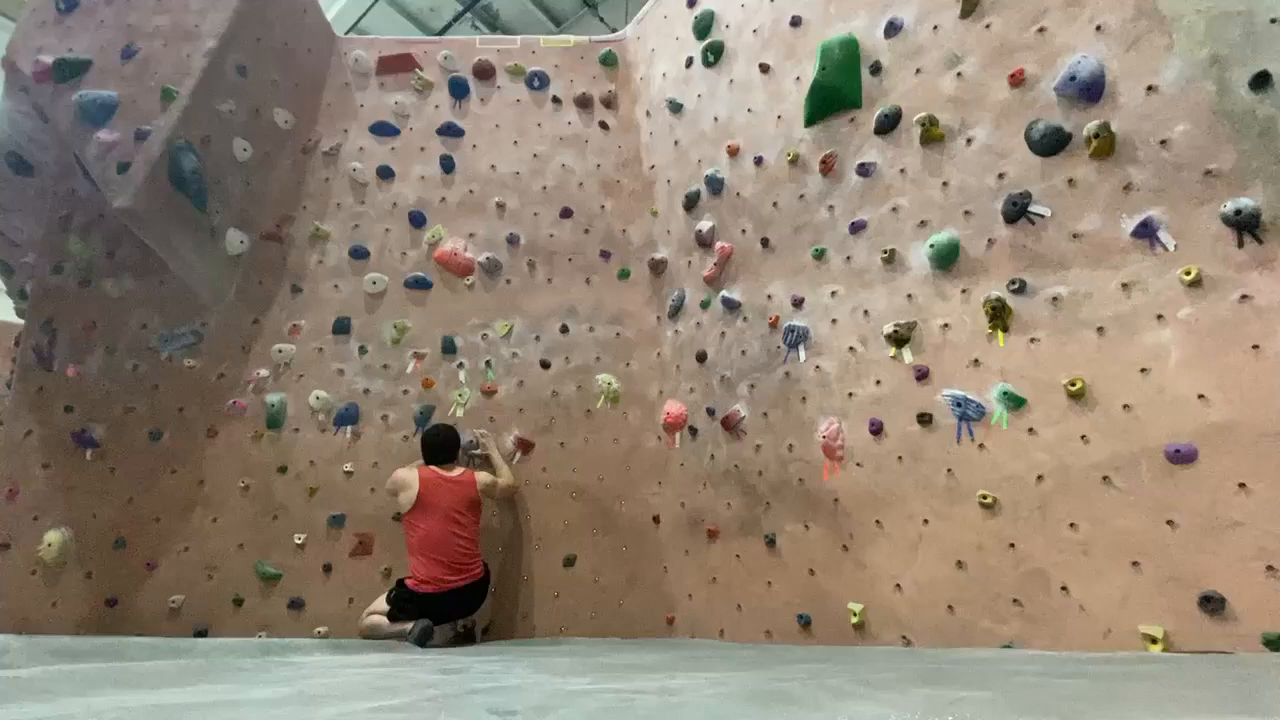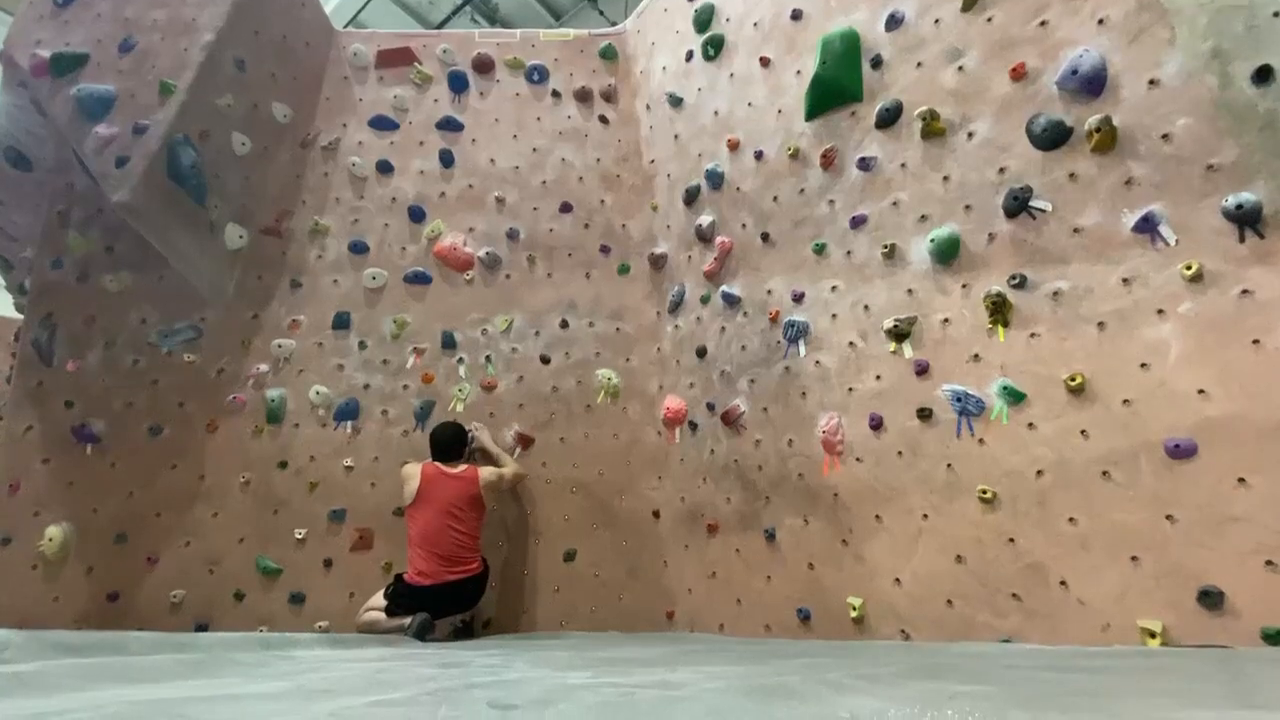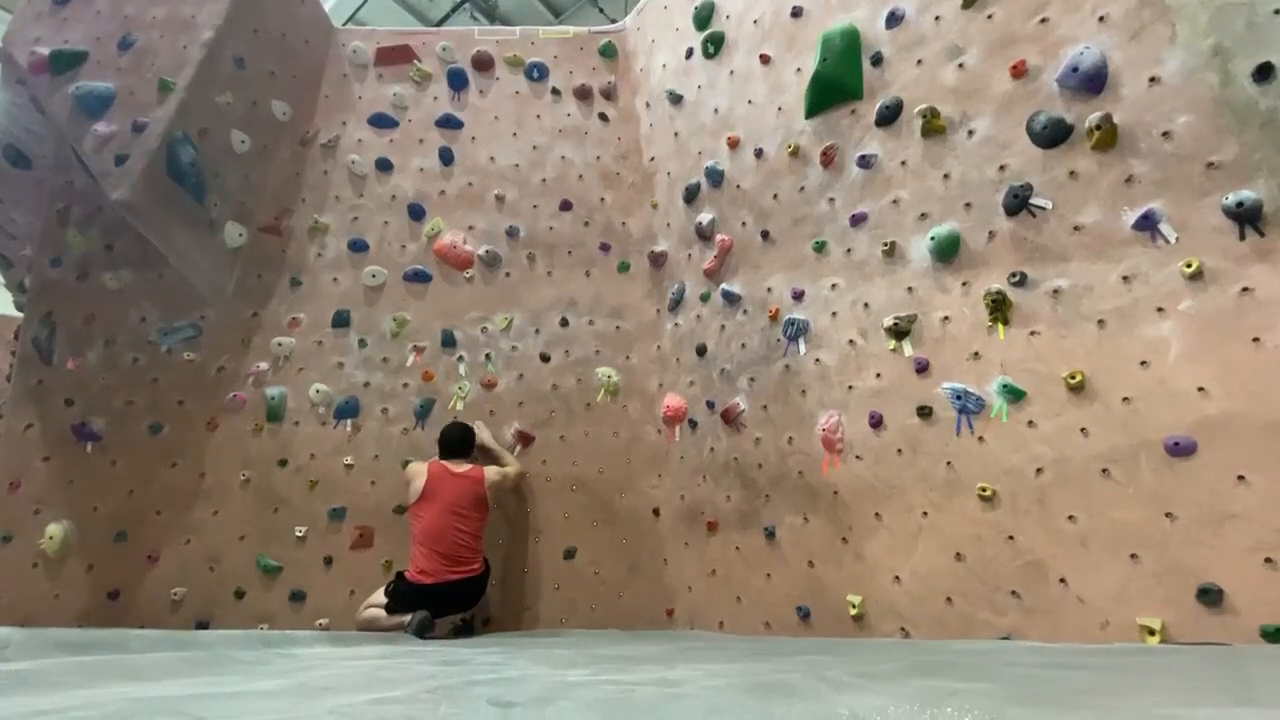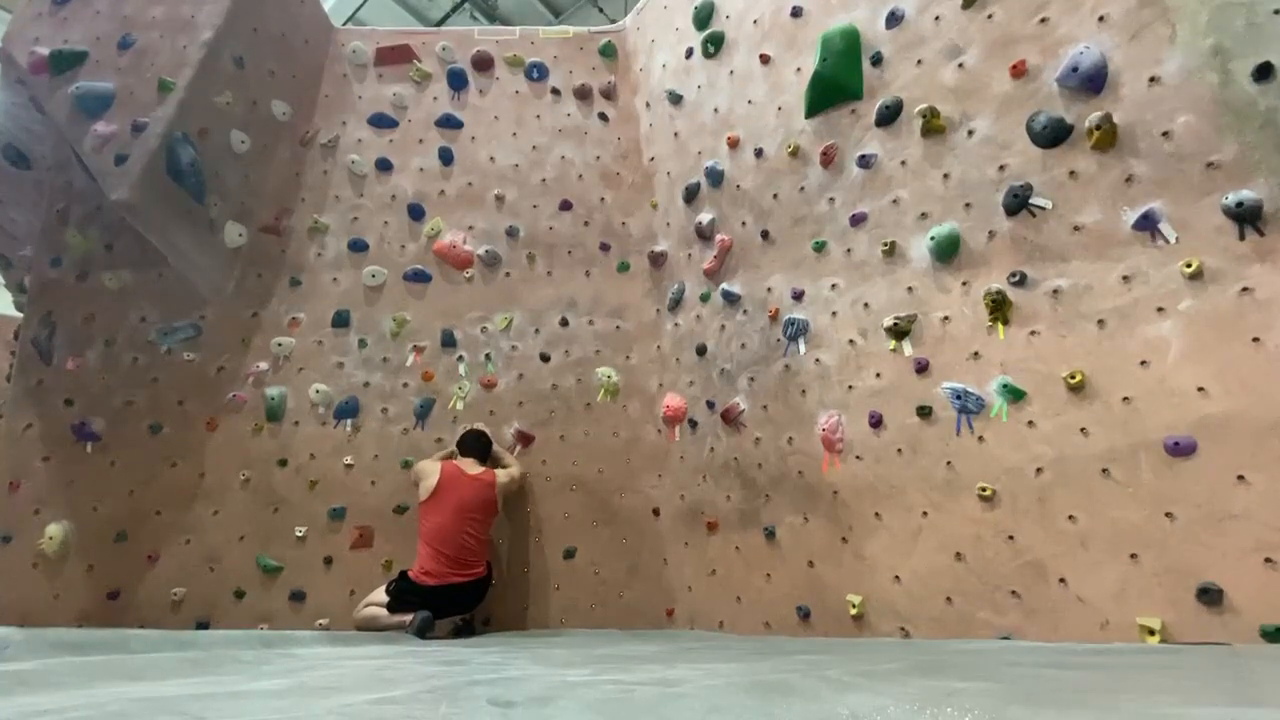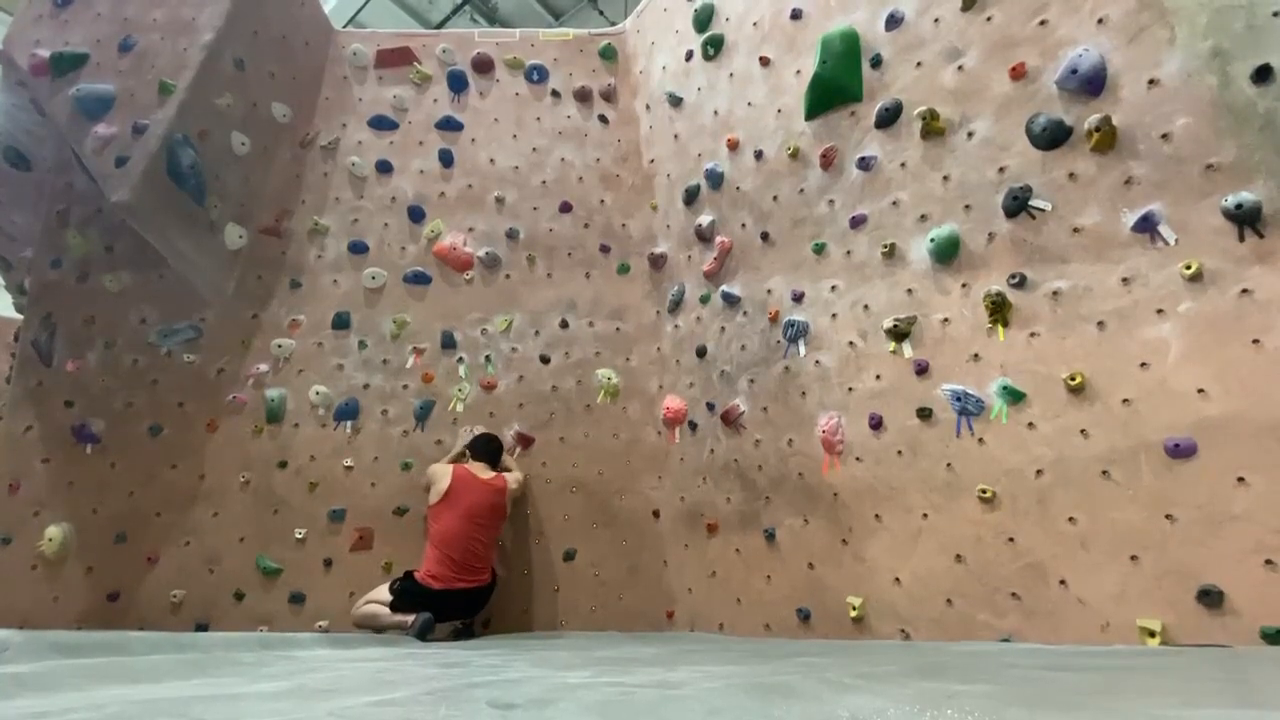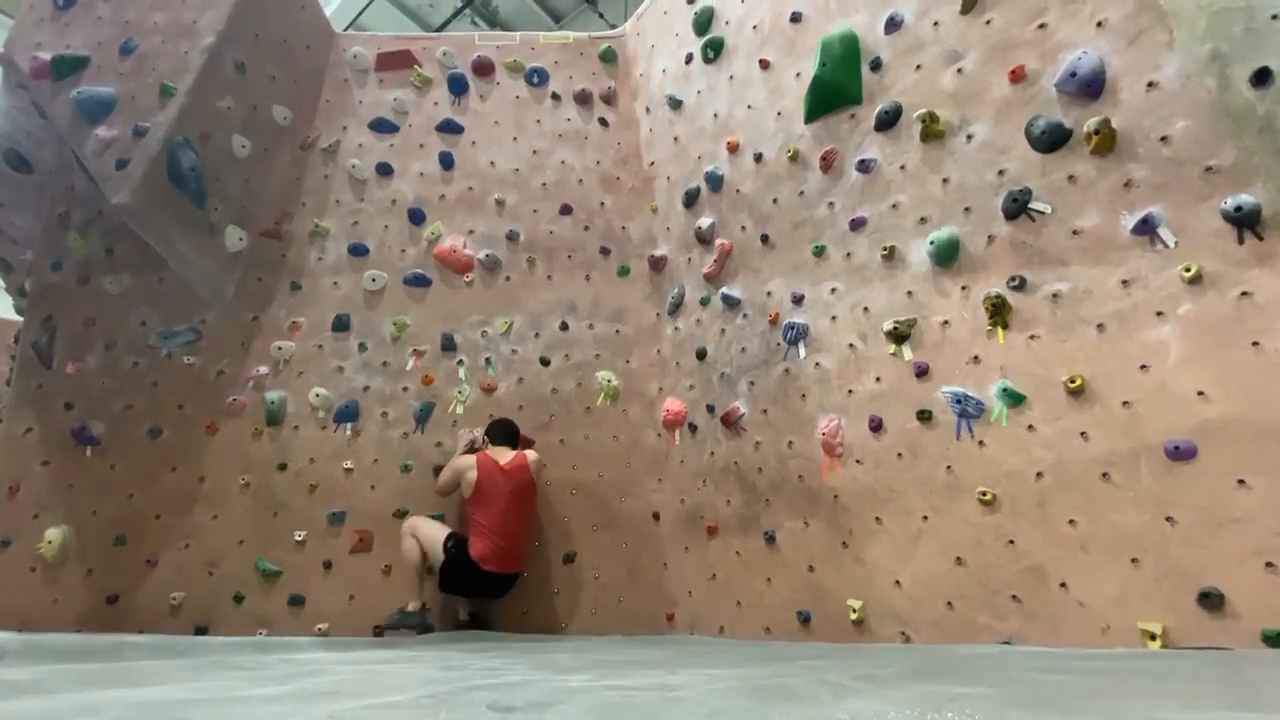
dt=0.7s
person 1, frame 1
left shoulder: (407, 479)
right shoulder: (478, 480)
right elbow: (510, 485)
left wrist: (428, 459)
right wrist: (492, 450)
left hip: (427, 596)
right hip: (473, 592)
left knee: (366, 624)
left ankle: (412, 628)
right ankle: (463, 625)
person 1, frame 2
left shoulder: (411, 473)
right shoulder: (483, 478)
right elbow: (516, 472)
left wrist: (449, 446)
right wrist: (487, 443)
left hip: (424, 589)
right hip: (471, 588)
left knee: (364, 619)
left ankle: (410, 622)
right ankle: (461, 621)
person 1, frame 3
left shoulder: (417, 472)
right shoulder: (487, 477)
right elbow: (516, 469)
left wrist: (449, 449)
right wrist: (488, 442)
left hip: (424, 588)
right hip: (471, 588)
left knee: (364, 617)
left ankle: (409, 620)
person 1, frame 4
left shoulder: (430, 471)
right shoulder: (497, 481)
right elbow: (516, 469)
left wrist: (454, 448)
right wrist: (489, 444)
left hip: (427, 588)
right hip: (473, 590)
left knee: (361, 616)
left ankle: (411, 619)
person 1, frame 5
left shoulder: (442, 474)
right shoulder: (509, 485)
left wrist: (457, 449)
right wrist: (491, 446)
left hip: (433, 591)
right hip: (478, 596)
left knee: (360, 612)
left ankle: (412, 620)
right ankle: (466, 622)
person 1, frame 6
left shoulder: (468, 463)
right shoulder: (532, 460)
left elbow: (441, 488)
left hip: (474, 569)
right hip: (506, 580)
left knee: (413, 525)
left ankle: (414, 608)
right ankle: (475, 616)
